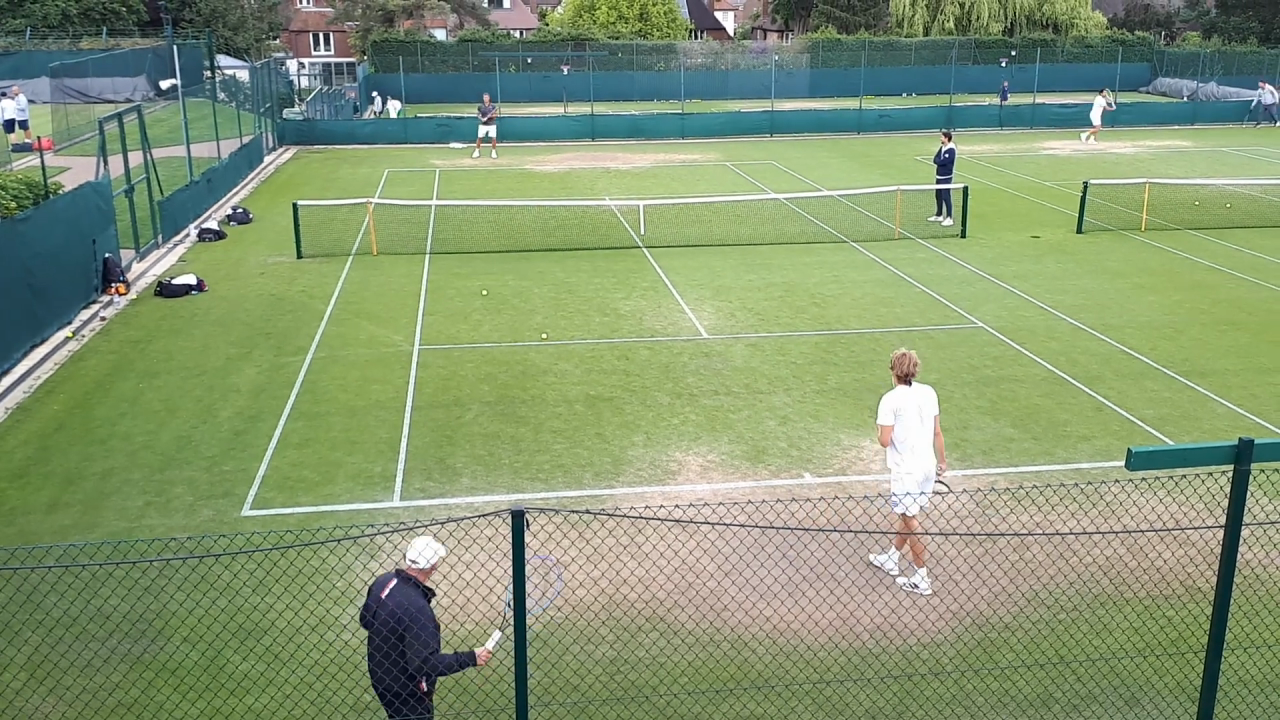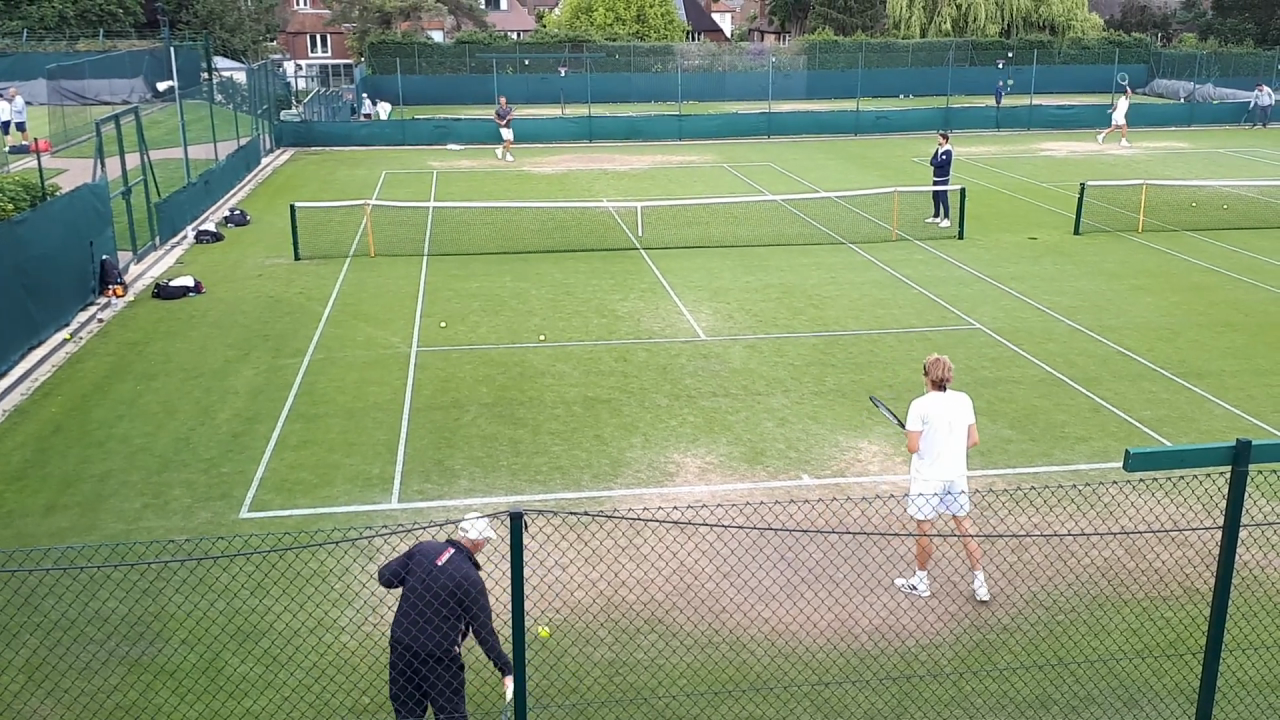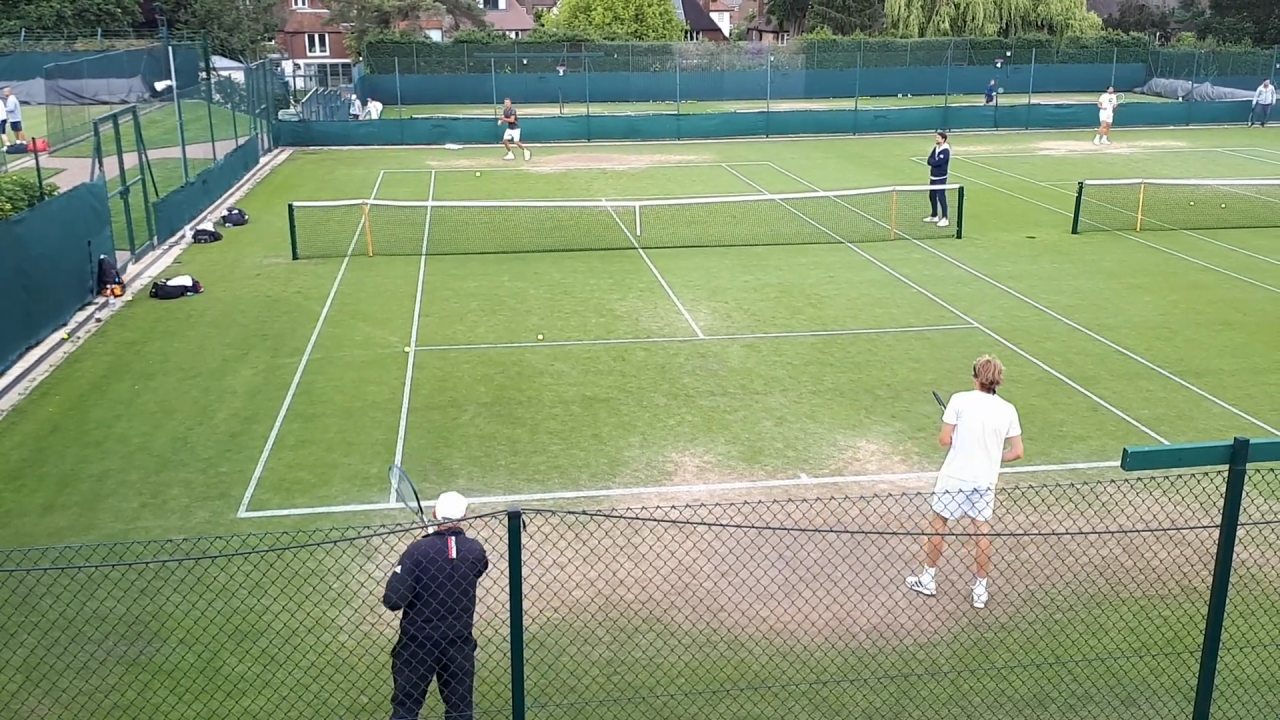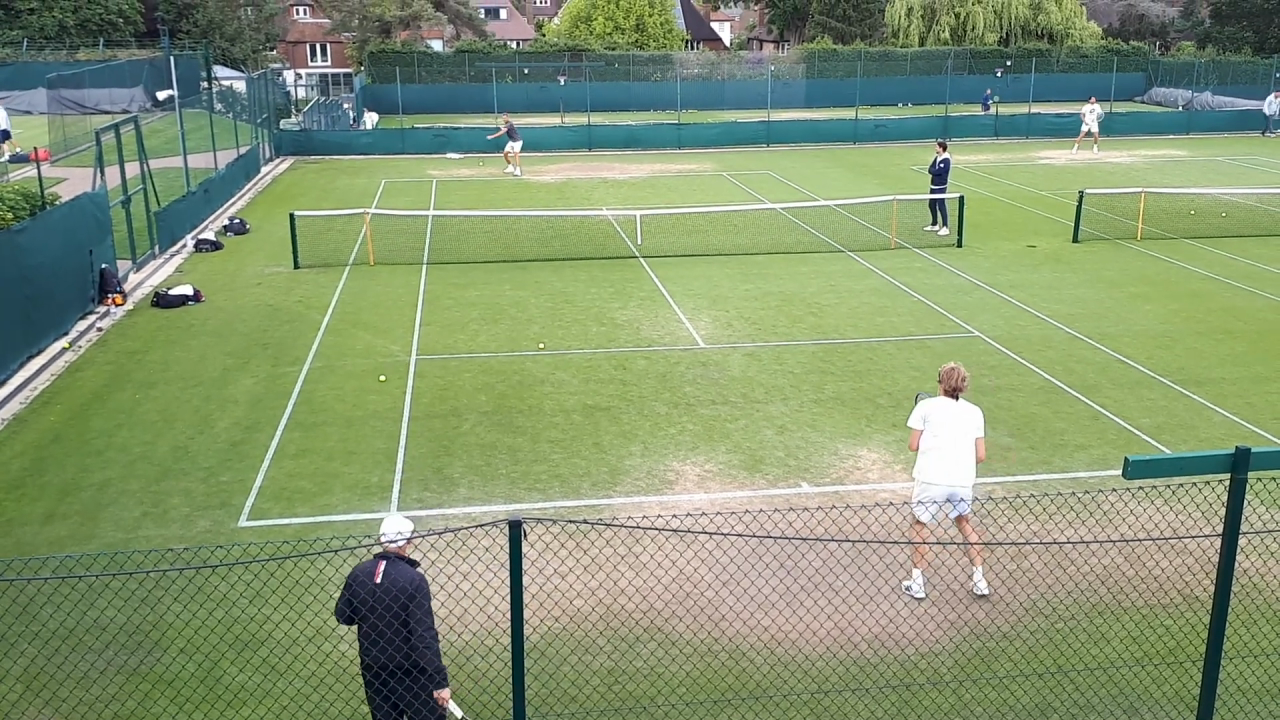
dt=0.7s
person 1, frame 1
left shoulder: (890, 400)
right shoulder: (929, 393)
left elbow: (885, 441)
right elbow: (937, 433)
left wrist: (880, 432)
right wrist: (942, 461)
left hip: (906, 470)
right hip: (928, 467)
left knee: (911, 523)
right knee: (907, 516)
left ankle: (921, 579)
right ankle: (891, 558)
person 1, frame 2
left shoulder: (921, 405)
right shoulder: (964, 401)
left elbow: (912, 447)
right elbow: (973, 439)
left wrist: (911, 439)
left hip: (928, 478)
right hip: (956, 476)
left knee: (924, 528)
right knee: (965, 526)
left ankle: (921, 582)
right ankle: (980, 584)
person 1, frame 3
left shoulder: (960, 400)
right shoulder: (1008, 410)
left elbow: (944, 440)
right elbow: (1017, 452)
left hip: (955, 477)
right hip: (985, 481)
left knee: (939, 525)
right knee: (982, 532)
left ankle: (928, 579)
right ankle: (980, 589)
person 1, frame 4
left shoulder: (926, 406)
right shoulder: (975, 412)
left elbow: (913, 445)
right elbow: (980, 455)
left hip: (931, 481)
right hip: (962, 482)
left knee: (919, 527)
right knee: (966, 525)
left ankle: (917, 582)
right ankle: (979, 579)
person 2, frame 1
left shoulder: (382, 582)
right shoulder: (417, 609)
left elbow: (366, 619)
right elbow: (422, 664)
right wrist: (470, 658)
left hip: (381, 680)
right hip: (408, 690)
person 2, frame 2
left shoulder: (424, 549)
right shoulder: (469, 577)
left elbow: (386, 576)
right elbow: (485, 633)
right wrist: (506, 670)
left hip: (402, 645)
right hip: (438, 654)
person 2, frame 3
left shoulder: (418, 549)
right shoulder: (476, 550)
left elbow: (395, 599)
left wrist: (387, 597)
left hip: (416, 642)
right hip: (458, 642)
person 2, frame 4
left shoulder: (358, 574)
right shoulder: (413, 580)
left elbow: (343, 616)
right elbow: (424, 635)
right wrist: (439, 681)
left hip: (373, 670)
right hip: (409, 673)
